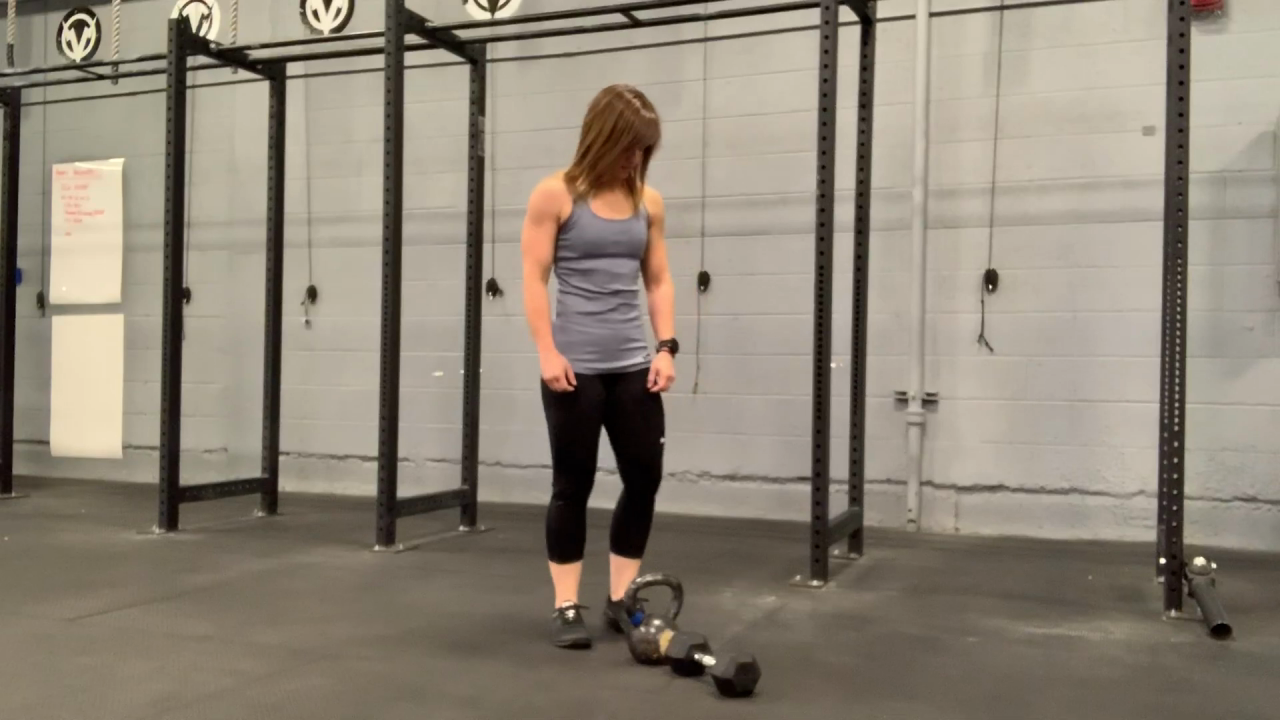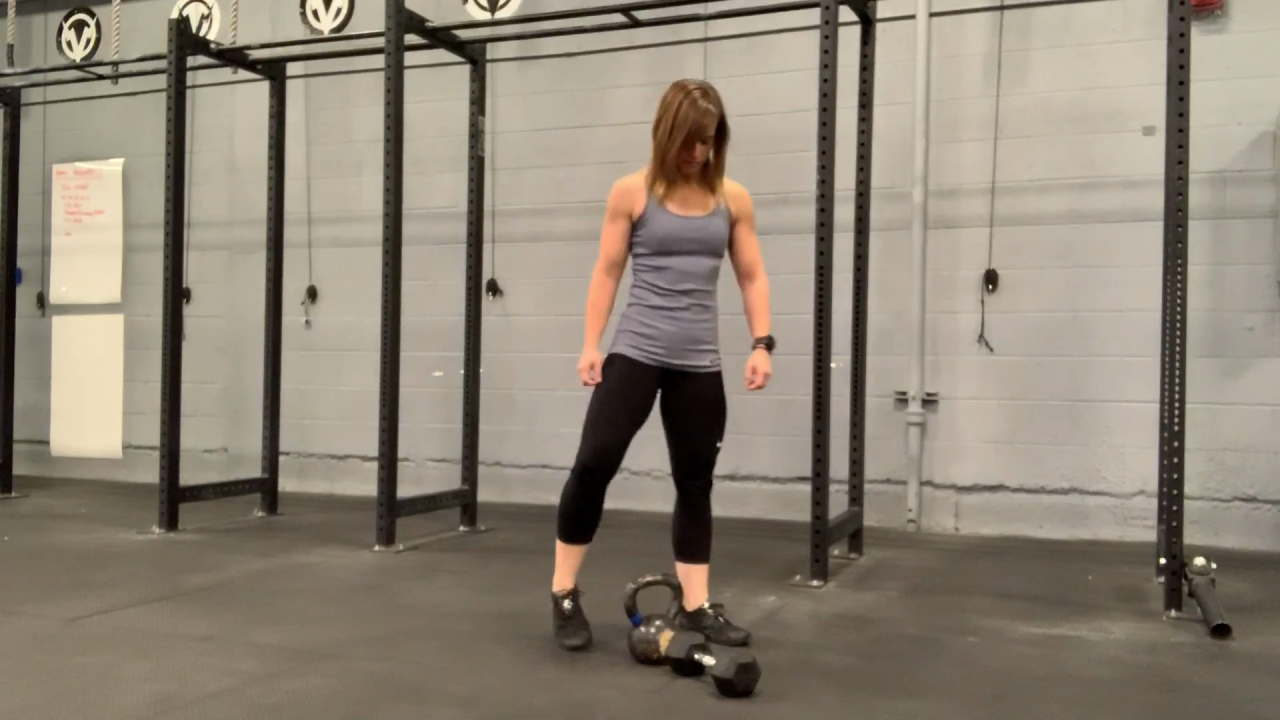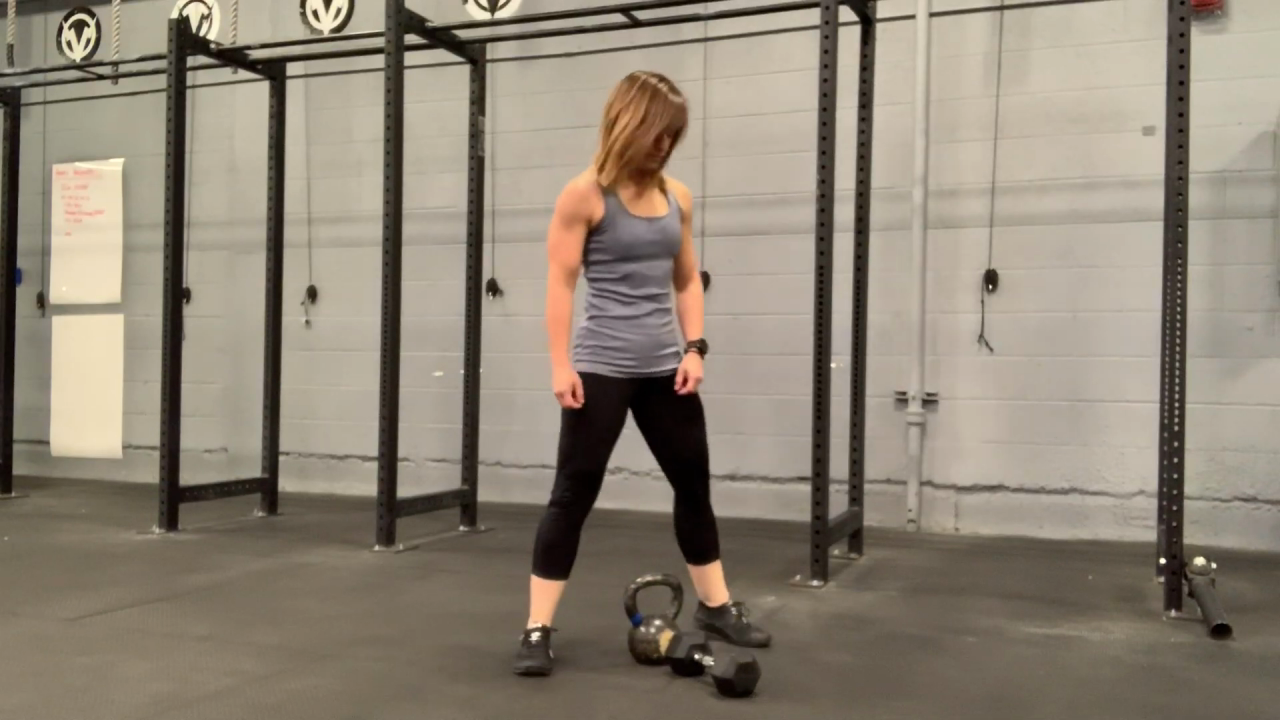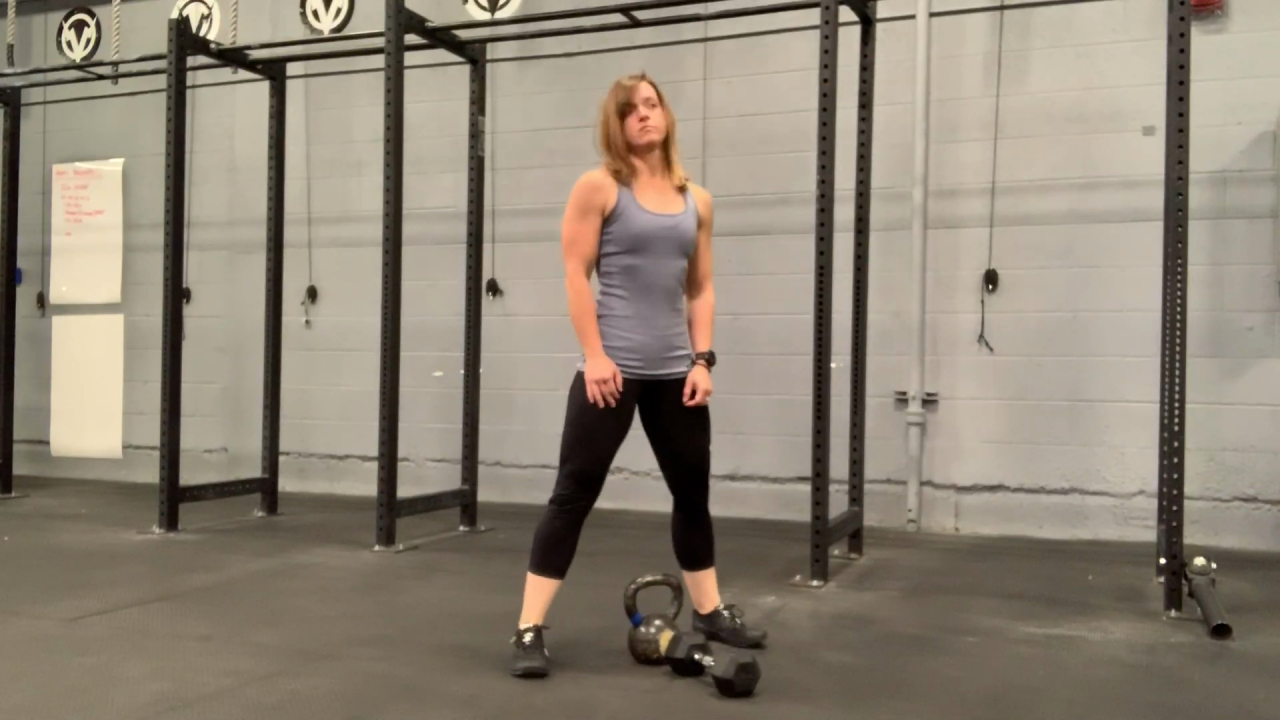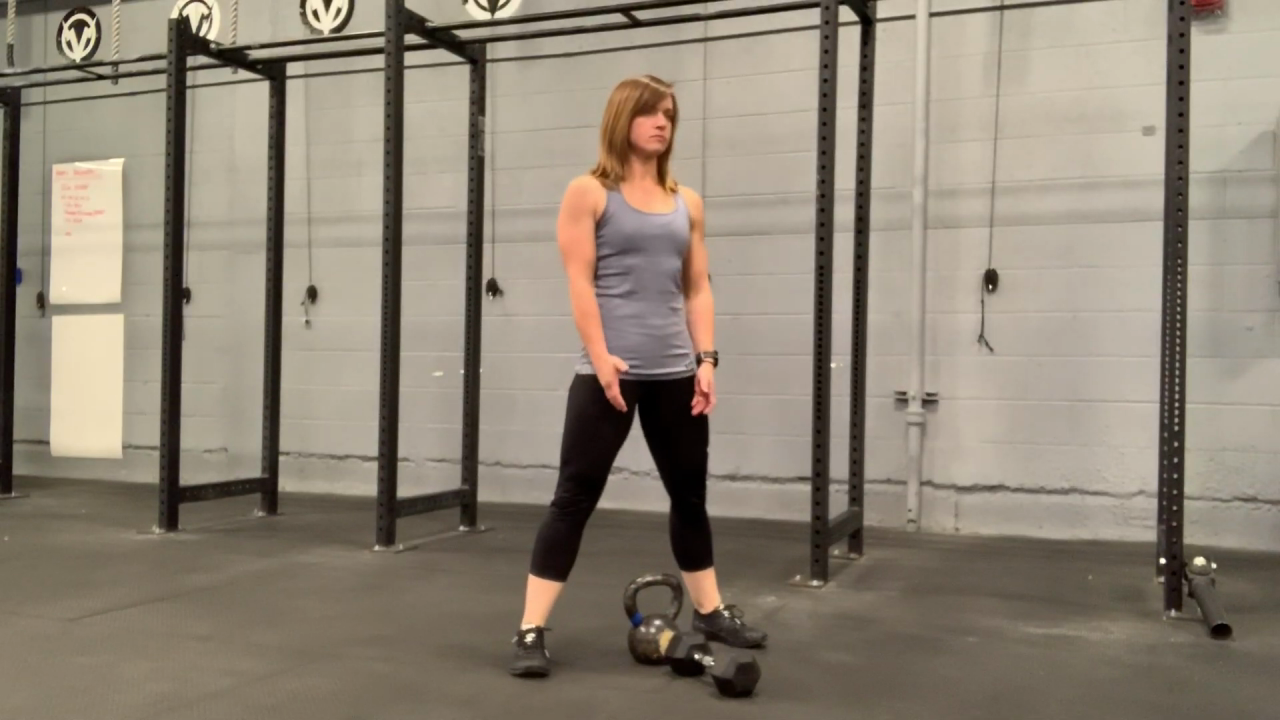
dt=1s
person 1, frame 1
left shoulder: (648, 200)
right shoulder: (555, 195)
left elbow: (659, 280)
right elbow: (534, 278)
left wrist: (665, 346)
right wrist: (547, 351)
left hip: (632, 364)
right hip: (575, 365)
left knee: (644, 479)
right knee: (573, 485)
left ankle: (621, 599)
right ankle: (566, 606)
person 1, frame 2
left shoulder: (733, 198)
right shoulder: (632, 192)
left elbow: (752, 277)
right elbow: (607, 272)
left wrist: (761, 344)
right wrist: (590, 343)
left hip: (699, 363)
right hip: (636, 351)
left knee: (696, 484)
right knee: (594, 463)
left ankle: (697, 605)
right ankle: (564, 592)
person 1, frame 3
left shoulder: (677, 196)
right shoulder: (585, 194)
right elbow: (561, 283)
left wrist: (695, 348)
right wrist: (561, 364)
left hip: (662, 365)
right hip: (603, 368)
left knee: (694, 483)
right knee: (574, 493)
left ankle: (716, 606)
right ankle: (537, 628)
person 1, frame 4
left shoulder: (697, 199)
right shoulder: (599, 187)
left elbow: (701, 287)
right elbow: (576, 276)
left wrist: (702, 360)
right wrist: (594, 356)
left hip: (674, 371)
right hip: (613, 367)
left knee: (693, 490)
right knee: (573, 493)
left ankle: (710, 610)
right ankle: (530, 629)
person 1, frame 5
left shoulder: (687, 202)
right shoulder: (588, 192)
left elbow: (698, 288)
right elbow: (580, 282)
left wrist: (706, 360)
right wrist: (600, 359)
left hip: (675, 373)
right hip: (610, 369)
left knee: (689, 494)
right knee: (575, 496)
left ankle: (710, 610)
right ankle: (531, 630)
